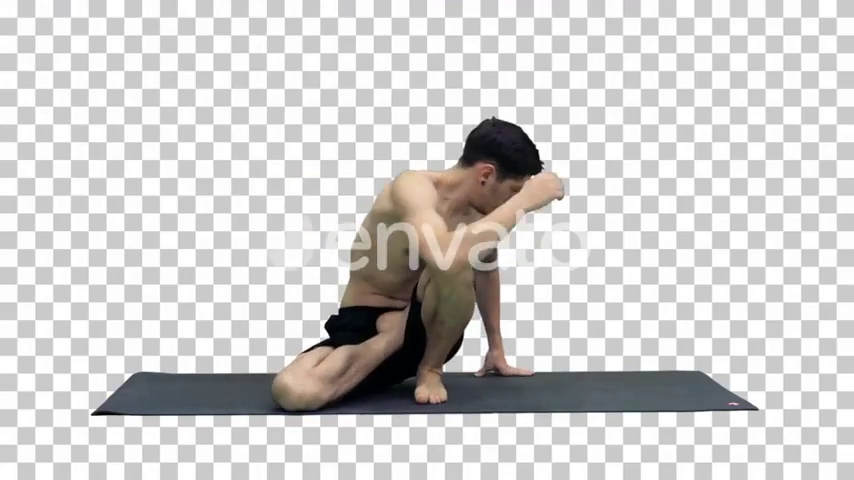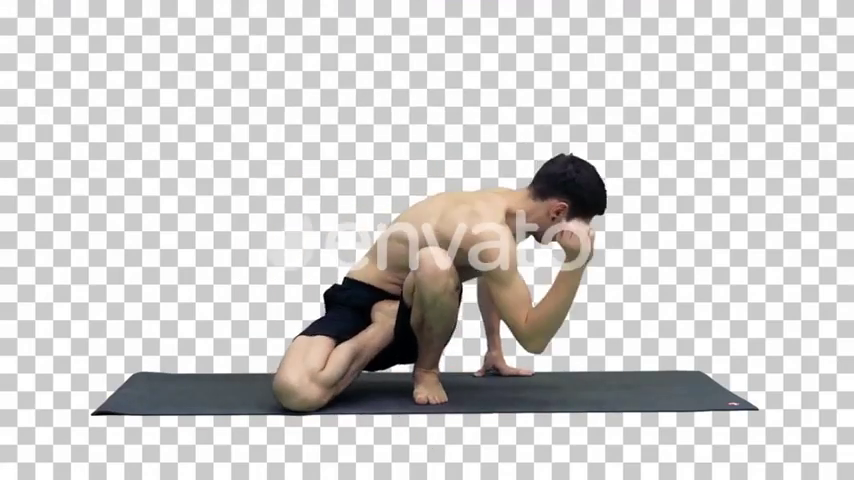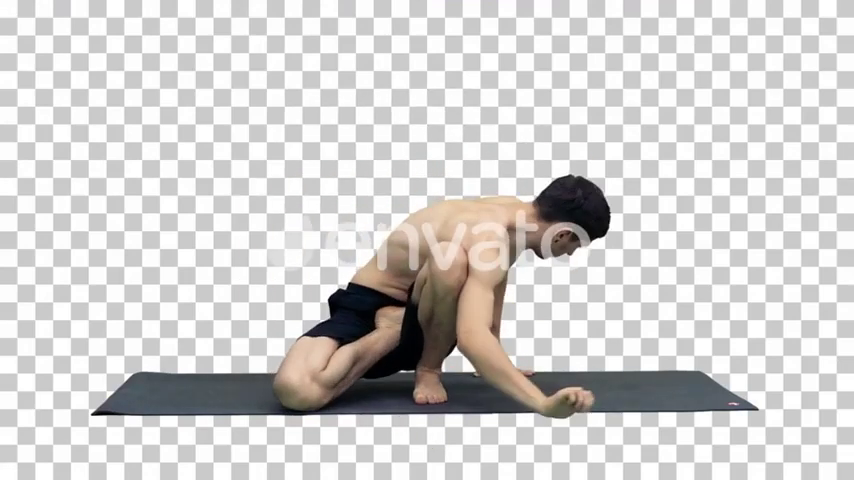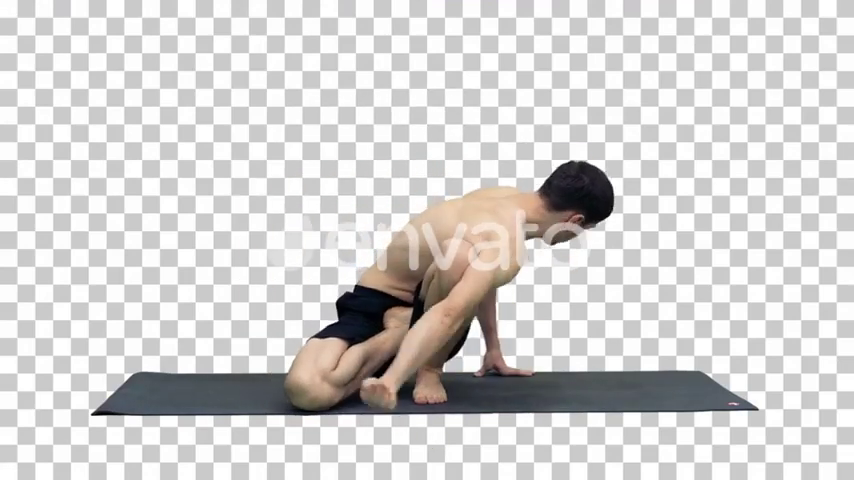
dt=0.4s
person 1, frame 1
left shoulder: (483, 212)
right shoulder: (414, 187)
left elbow: (488, 272)
right elbow: (443, 256)
left wrist: (496, 349)
right wrist: (521, 202)
left hip: (429, 331)
right hip: (362, 328)
left knee: (460, 262)
right knee: (291, 392)
left ankle: (429, 369)
person 1, frame 2
left shoulder: (508, 209)
right shoulder: (490, 229)
left elbow: (492, 279)
right elbow: (533, 337)
left wrist: (494, 350)
right wrist: (574, 263)
left hip: (417, 312)
right hip: (362, 303)
right knee: (294, 391)
left ankle: (427, 368)
person 1, frame 3
left shoulder: (512, 214)
right shoulder: (488, 242)
left elbow: (492, 285)
right elbow: (471, 339)
left wrist: (495, 354)
right wrist: (544, 403)
left hip: (420, 319)
right hip: (366, 309)
right knee: (295, 390)
left ankle: (428, 370)
person 1, frame 4
left shoulder: (505, 200)
right shoulder: (506, 244)
right elbow: (448, 314)
left wrist: (493, 348)
right wrist: (392, 381)
left hip: (419, 308)
right hip: (374, 310)
left ankle: (429, 367)
